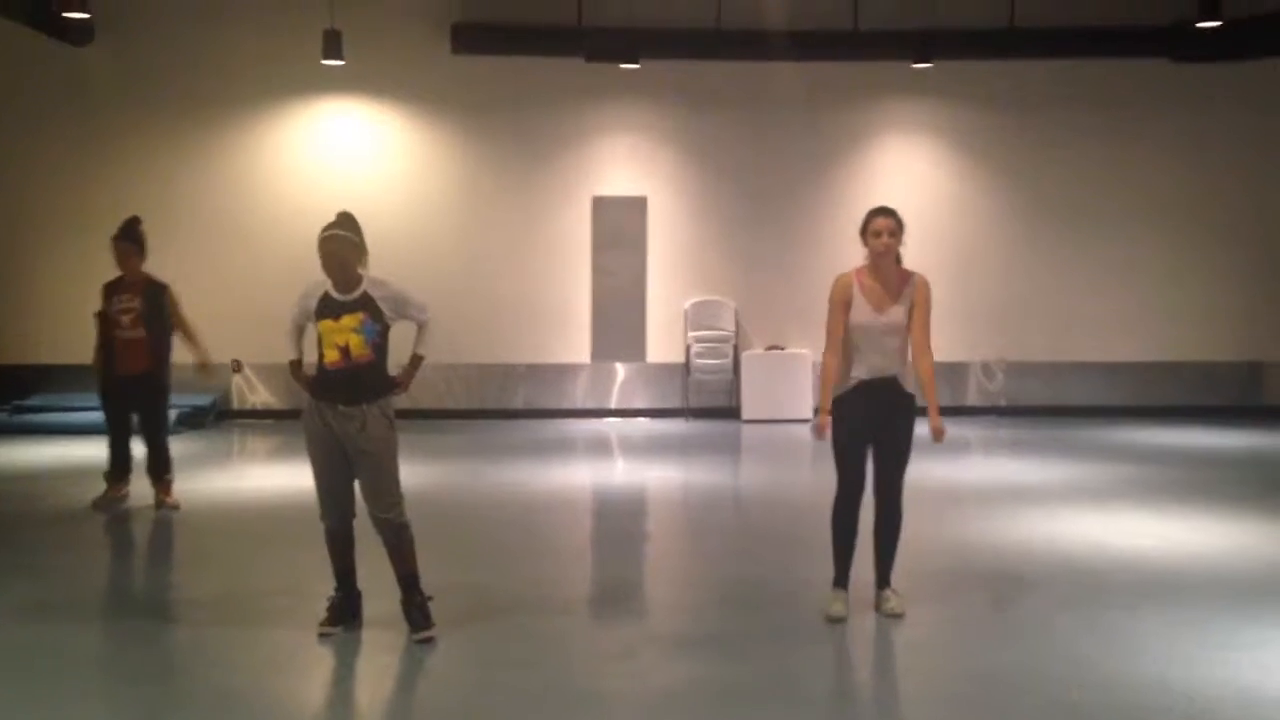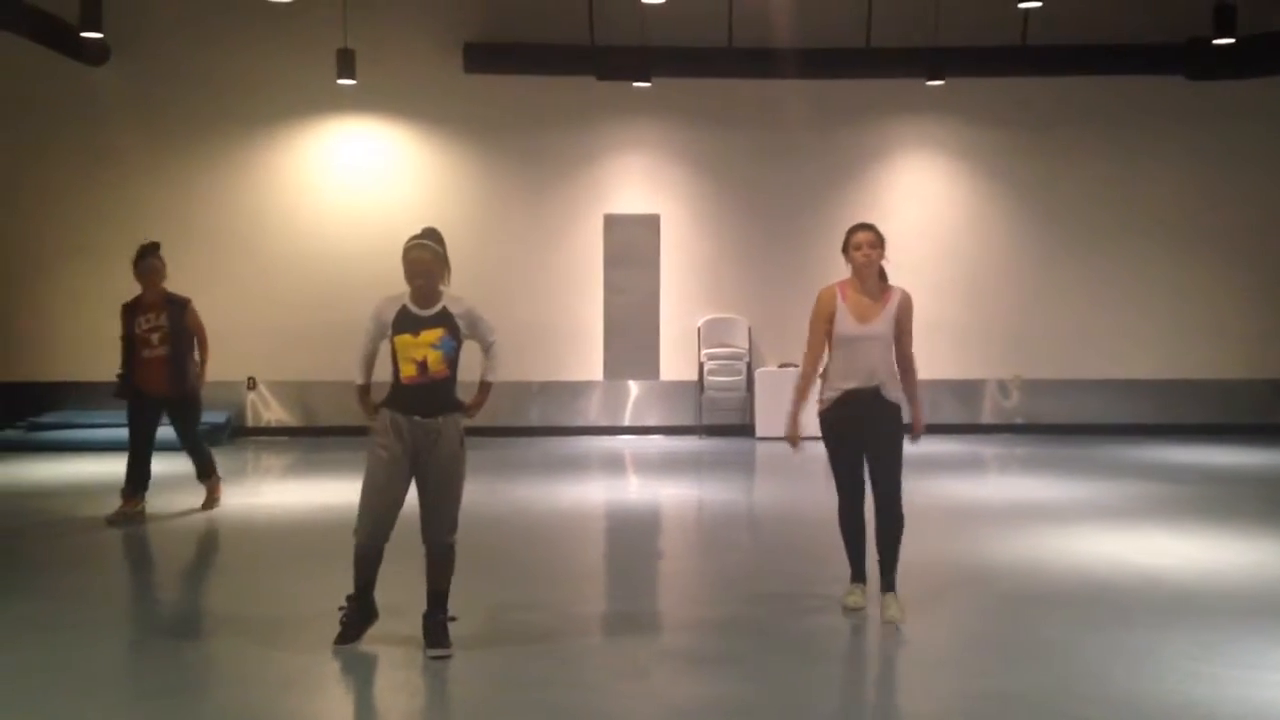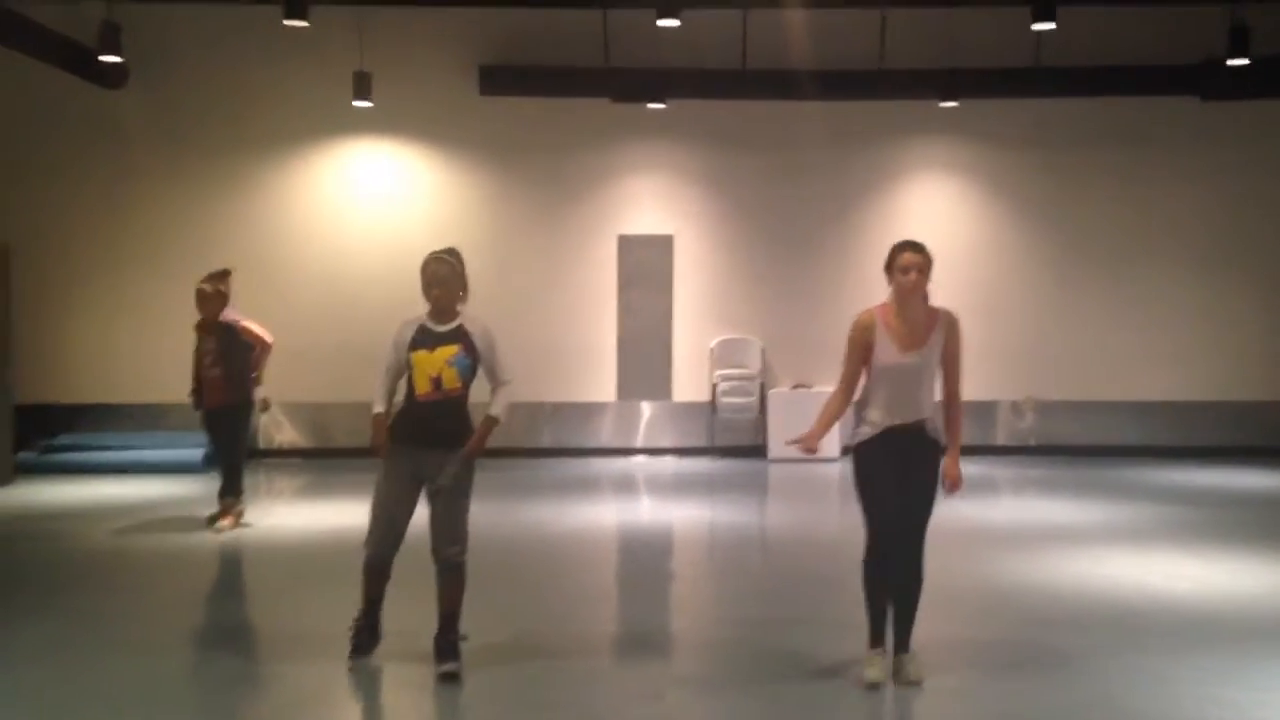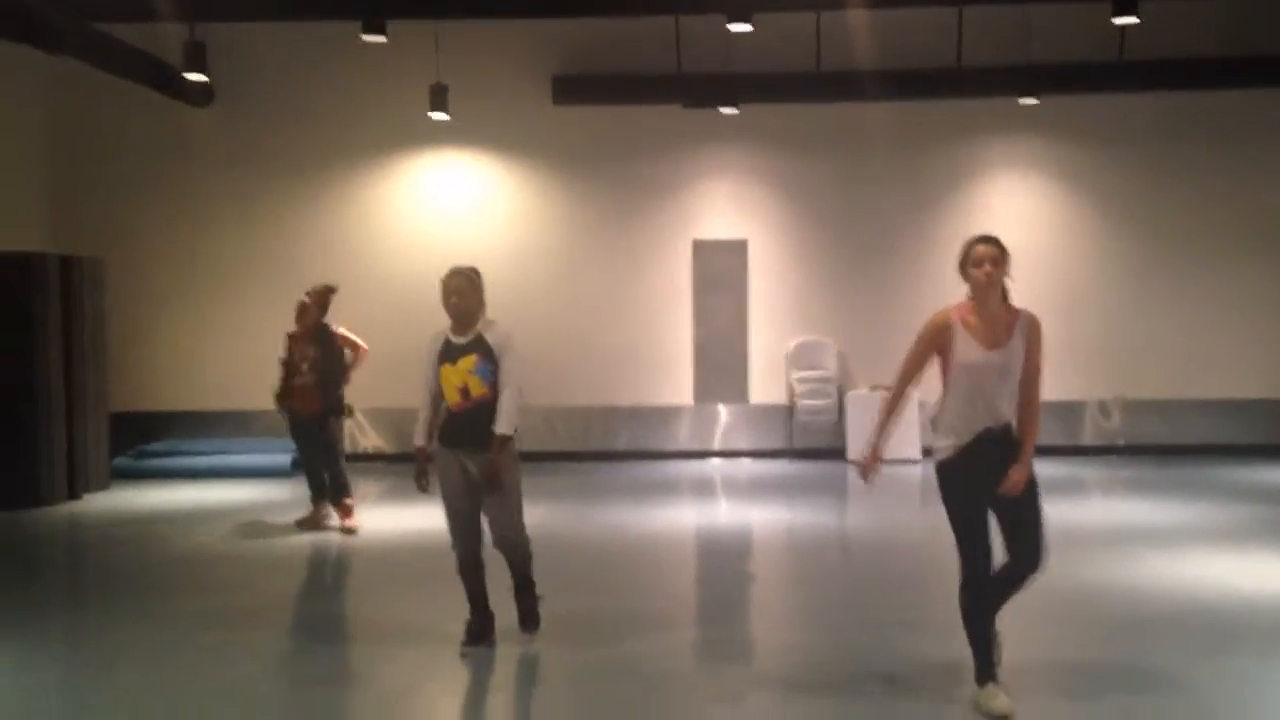
dt=1s
person 1, frame 1
left shoulder: (916, 285)
right shoulder: (845, 284)
left elbow: (921, 349)
right elbow: (834, 350)
left wrist: (933, 410)
right wrist: (825, 408)
left hip: (896, 396)
right hip: (851, 396)
left knee: (890, 495)
right knee: (849, 491)
left ankle: (884, 585)
right ankle: (840, 587)
person 1, frame 2
left shoulder: (900, 300)
right shoulder: (829, 298)
left elbow: (904, 359)
right elbow: (812, 360)
left wrist: (915, 411)
right wrist: (795, 414)
left hip: (884, 406)
right hip: (840, 407)
left knee: (889, 498)
right knee: (849, 498)
left ankle: (889, 590)
right ankle: (857, 580)
person 1, frame 3
left shoulder: (946, 324)
right shoulder: (868, 323)
left elbow: (951, 395)
right elbow: (845, 390)
left wrist: (953, 454)
right wrist: (816, 432)
left hip: (923, 442)
right hip: (875, 440)
left knee: (911, 546)
right knee: (882, 537)
left ankle: (903, 648)
right ankle: (876, 647)
person 1, frame 4
left shoulder: (1027, 324)
right shoulder: (945, 324)
left elbow: (1030, 399)
right elbow: (902, 383)
left wrist: (1024, 461)
right wrist: (875, 443)
left hip: (1006, 449)
right hip: (958, 452)
left knee: (1028, 555)
right knee: (976, 562)
left ankle: (982, 616)
right ankle: (985, 680)
person 2, frame 1
left shoulder: (384, 294)
right shoulder: (312, 297)
left elbow: (424, 319)
right elbow: (295, 328)
left wrist: (411, 368)
right wrist: (297, 369)
left hip: (371, 413)
right hip: (323, 414)
left knee: (387, 510)
right knee: (334, 513)
left ankle: (414, 600)
right ankle: (346, 600)
person 2, frame 2
left shoulder: (462, 312)
right shoulder: (387, 310)
left elbow: (490, 344)
right elbow: (368, 350)
left wrist: (482, 394)
right wrist: (364, 395)
left hip: (443, 429)
right hip: (394, 425)
left knee: (440, 531)
right knee: (371, 523)
left ankle: (436, 620)
right ankle: (360, 607)
person 2, frame 3
left shoulder: (477, 333)
right shoulder: (408, 330)
left elbow: (501, 384)
right elbow: (388, 379)
left wrist: (487, 426)
right wrist: (379, 419)
left hip: (453, 452)
right hip: (404, 448)
left knee: (450, 548)
right knee: (380, 539)
left ankle: (448, 641)
right ankle: (368, 623)
person 2, frame 4
left shoulder: (497, 336)
right shoulder: (437, 344)
left elbow: (511, 392)
right elbow: (430, 401)
left wrist: (498, 450)
right wrist: (421, 452)
left hip: (494, 448)
right hip: (451, 453)
left knee: (509, 533)
right knee: (465, 542)
left ankle: (526, 596)
right ankle: (480, 620)
person 3, frame 1
left shoulder: (159, 291)
right shoulder: (110, 290)
left elbow: (181, 324)
right elbow: (103, 329)
left wrist: (199, 351)
right wrist: (99, 362)
left hip: (149, 375)
right hip: (116, 376)
left knee: (155, 433)
right knee: (118, 432)
left ankle: (163, 488)
right ankle: (117, 485)
person 3, frame 2
left shoulder: (181, 305)
right shoulder: (129, 310)
left elbow: (201, 336)
right elbow: (127, 346)
left wrist: (202, 369)
right wrist: (126, 377)
left hip: (179, 388)
right hip: (143, 390)
left knee: (191, 439)
right knee: (139, 445)
left ankle: (212, 483)
right ankle: (133, 501)
person 3, frame 3
left shoulder: (233, 325)
right shoulder: (202, 328)
left elbow: (266, 342)
left wrist: (254, 375)
right wrist: (198, 392)
left hip: (235, 401)
right hip: (211, 403)
left knee: (232, 455)
right knee: (222, 455)
left ankle: (230, 506)
right ankle: (232, 503)
person 3, frame 4
left shoulder: (331, 334)
right shoulder: (293, 338)
left elbow: (362, 348)
left wrist: (346, 374)
right wrist: (283, 397)
left hip: (328, 408)
right hip: (299, 411)
left knee: (333, 458)
right knee: (310, 461)
left ankle: (347, 511)
right ankle: (320, 507)
